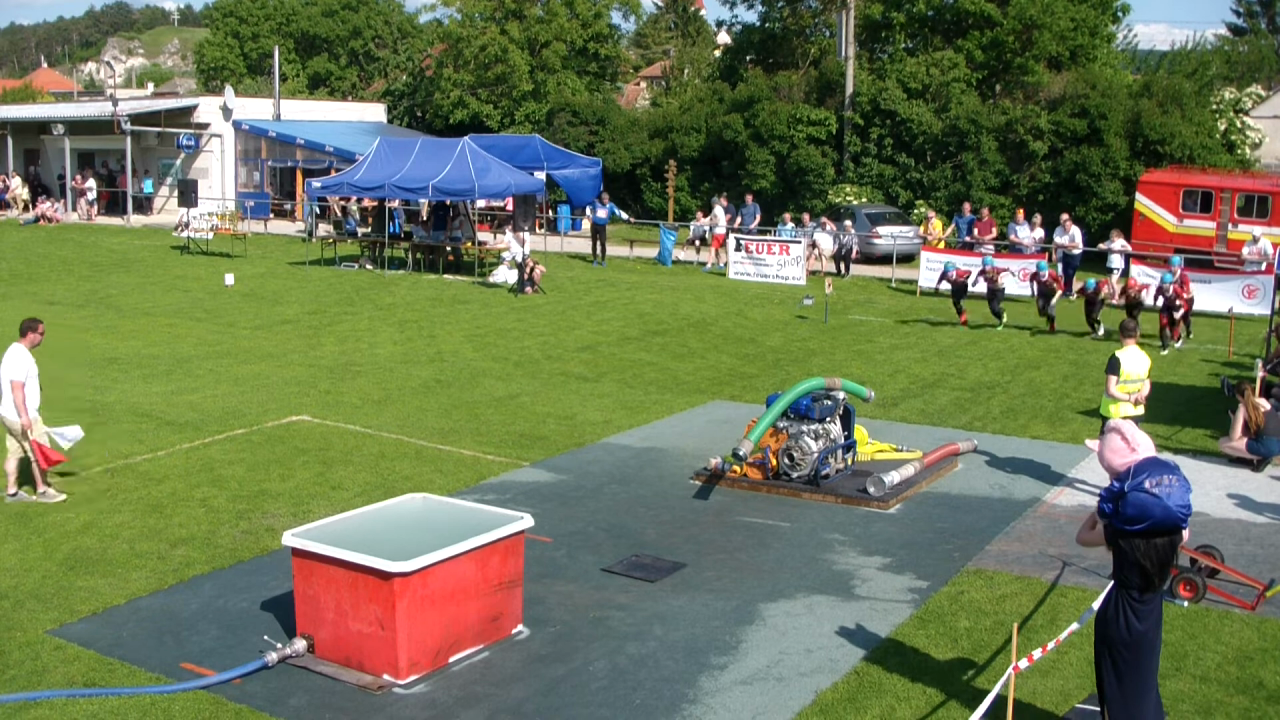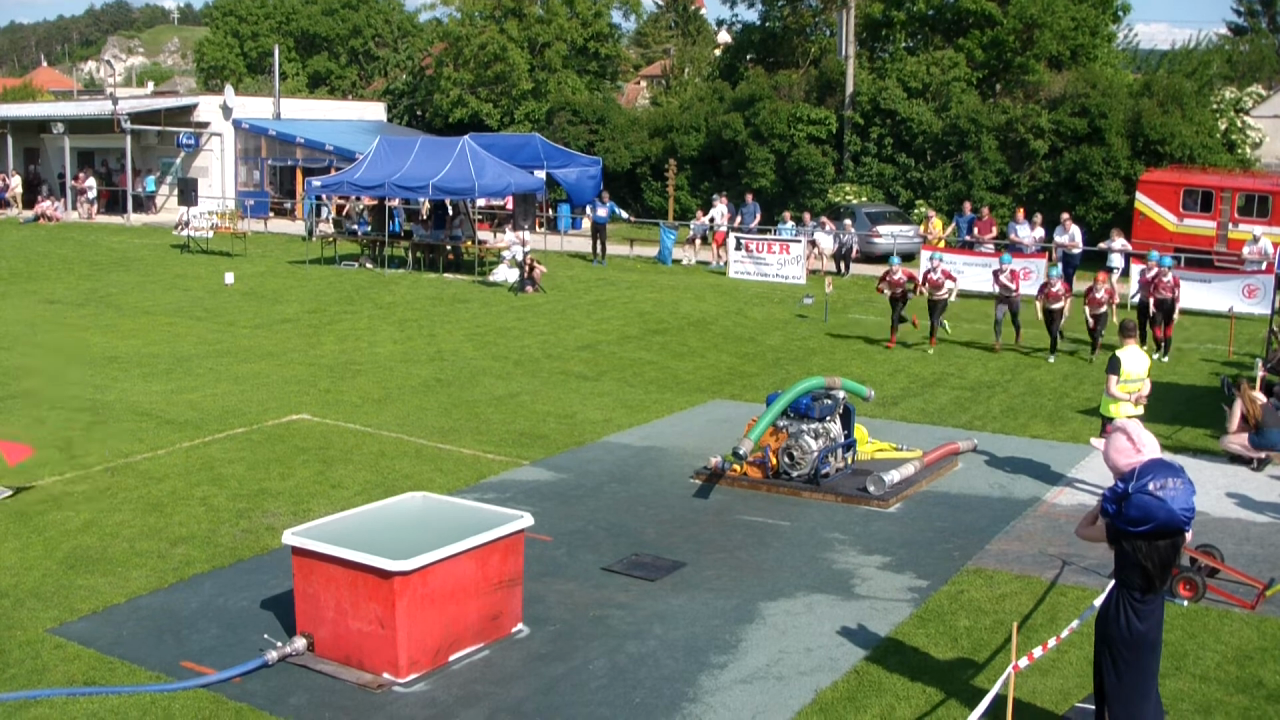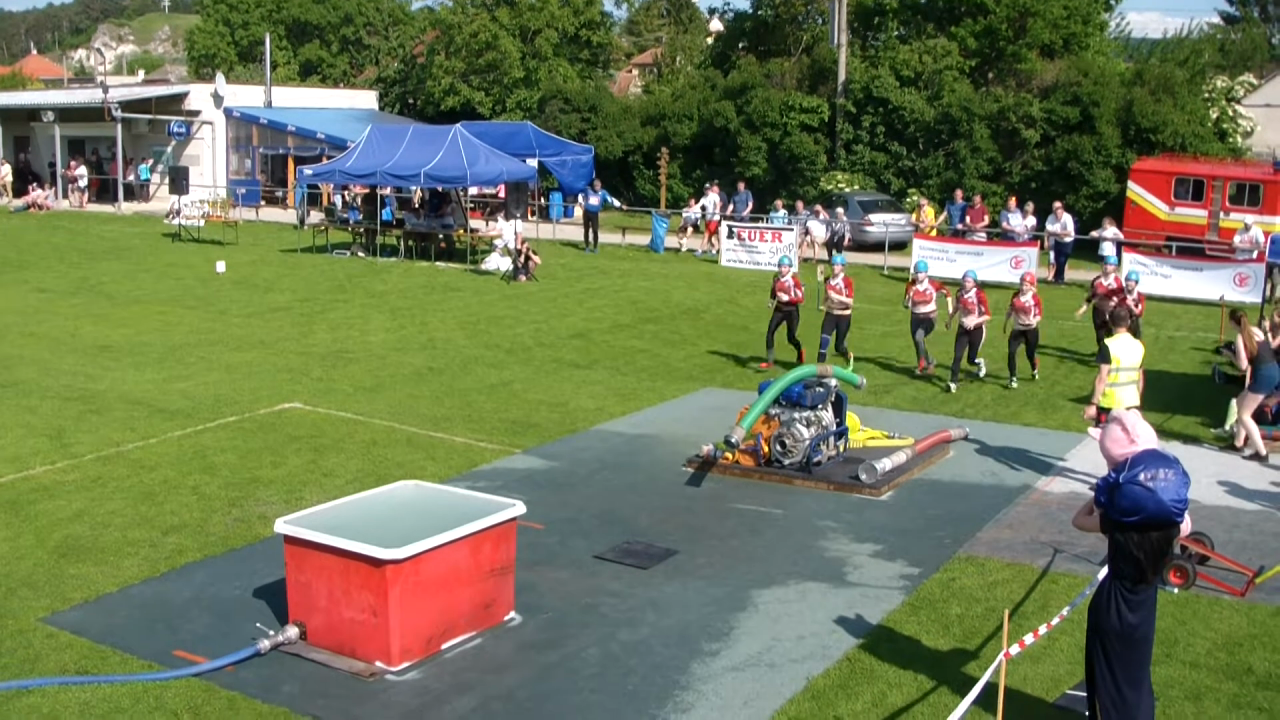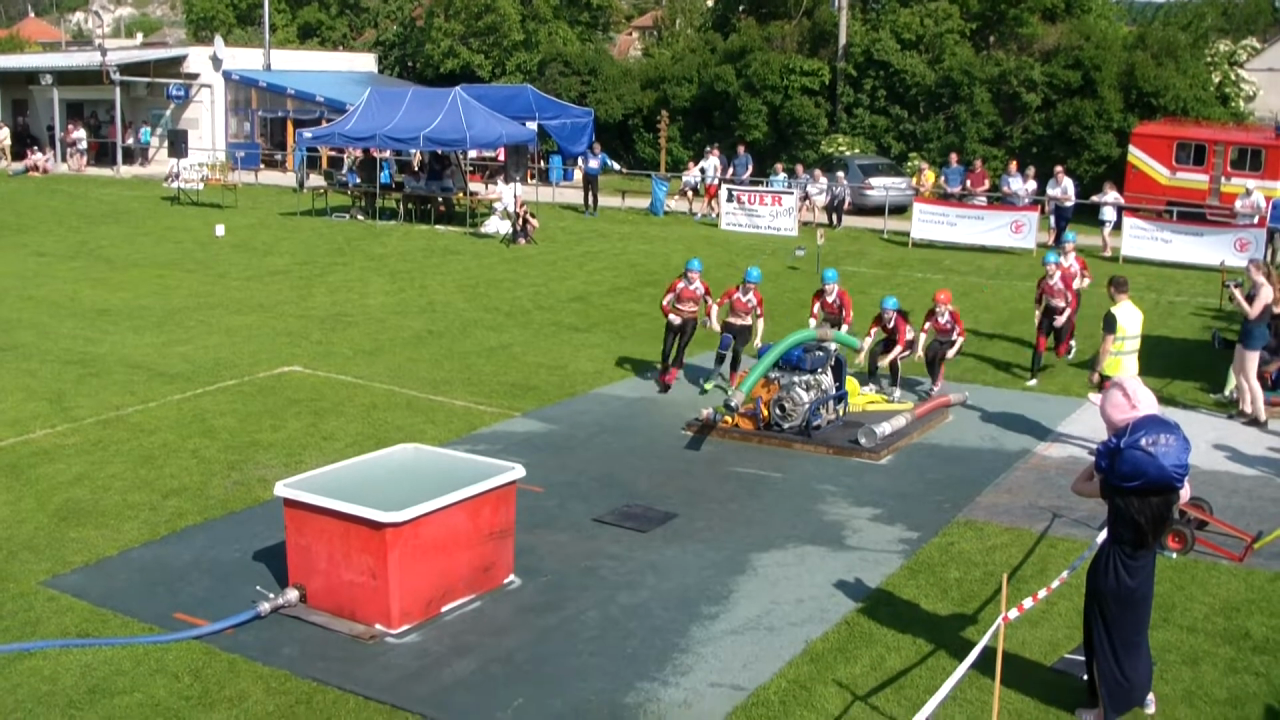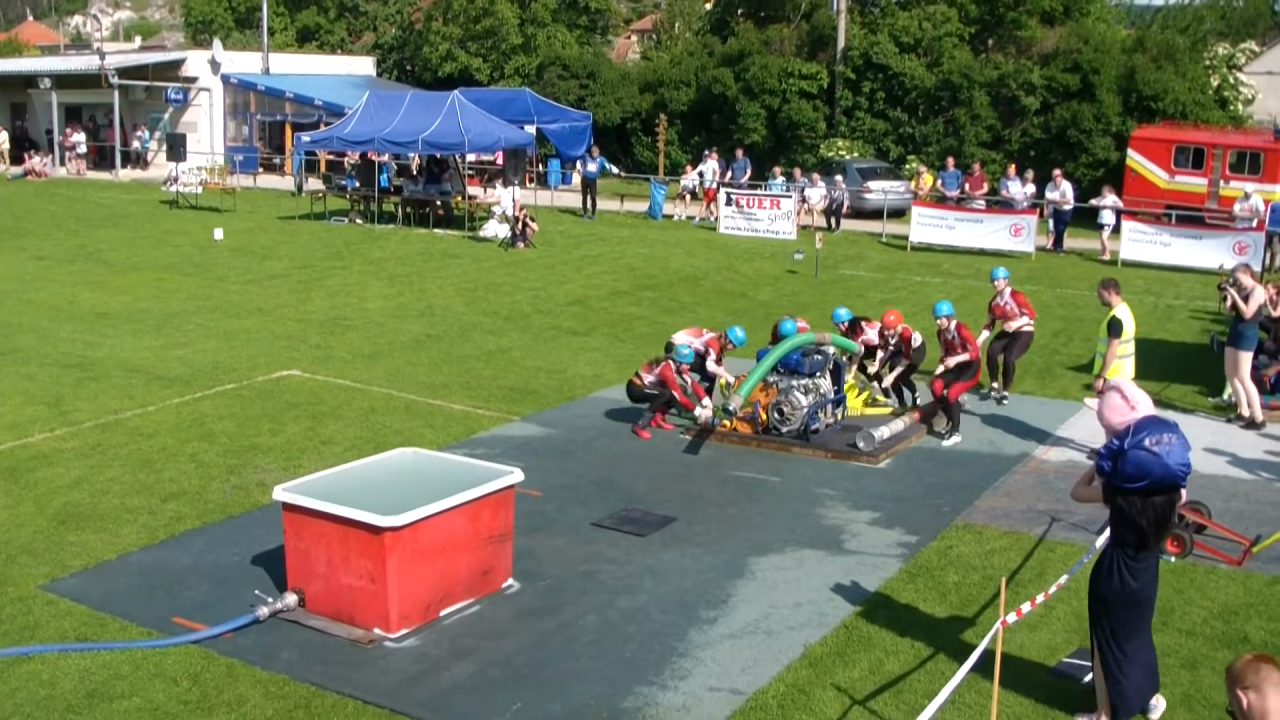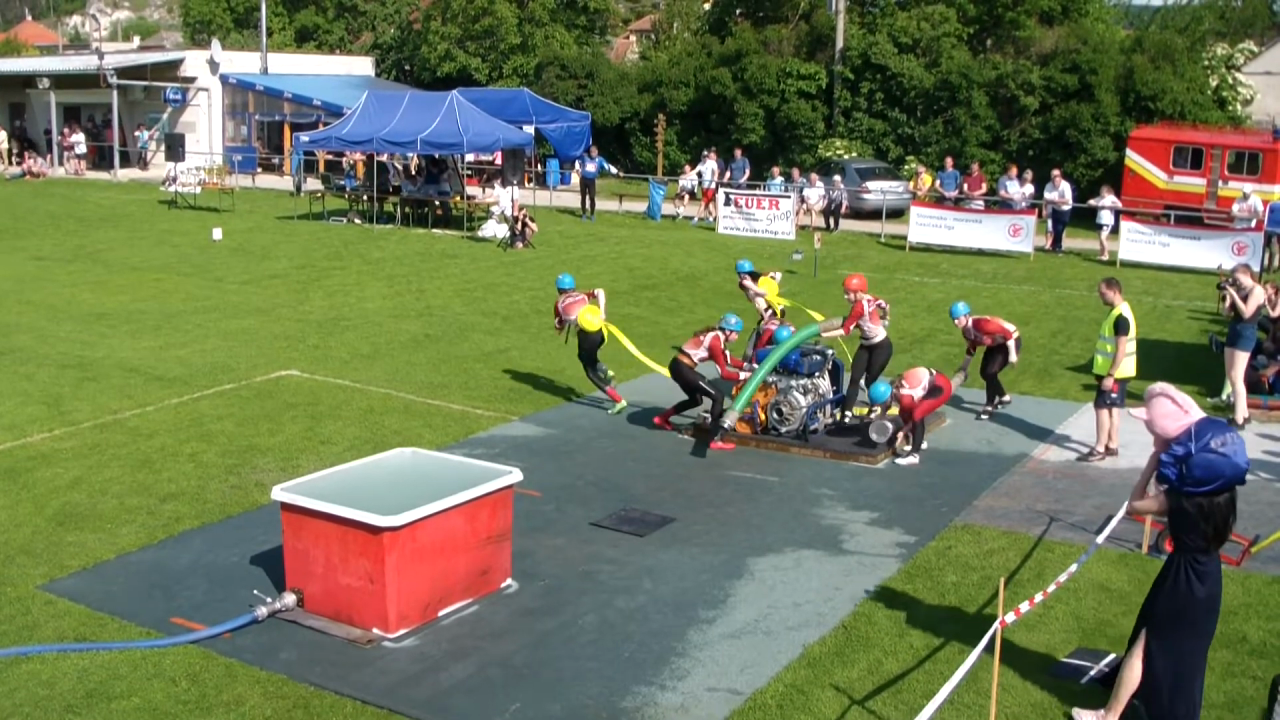
dt=0.7s
person 1, frame 1
left shoulder: (1121, 532)
right shoulder: (1173, 527)
left elbow: (1083, 535)
left wrist: (1104, 506)
left hip: (1120, 615)
right hip: (1150, 611)
left knee: (1121, 691)
right knee: (1143, 683)
person 1, frame 2
left shoulder: (1124, 530)
right shoulder: (1176, 529)
left elbow: (1082, 529)
left wrist: (1108, 501)
left hip: (1122, 614)
right hip: (1152, 610)
left knee: (1120, 689)
right knee: (1143, 679)
person 1, frame 3
left shoulder: (1117, 519)
right shoulder: (1172, 517)
left elbow: (1079, 519)
right elbow: (1184, 527)
left wrist: (1104, 492)
left hip: (1115, 601)
right hip: (1145, 597)
left knee: (1110, 670)
right knee: (1136, 664)
person 1, frame 4
left shoulder: (1118, 485)
right shoulder: (1170, 482)
left elbow: (1078, 485)
right elbow: (1183, 494)
left wrist: (1106, 457)
left hip: (1112, 567)
right hip: (1143, 563)
left knee: (1106, 635)
right knee: (1134, 628)
right ankle: (1142, 692)
person 1, frame 5
left shoulder: (1119, 487)
right shoulder: (1169, 484)
left elbow: (1077, 492)
right elbow: (1180, 497)
left wrist: (1104, 460)
left hip: (1116, 569)
right hip: (1147, 566)
left knee: (1108, 640)
right knee: (1136, 632)
person 1, frame 6
left shoulder: (1184, 494)
right shoulder: (1219, 482)
left elbow: (1134, 506)
left wrist: (1150, 467)
left hip: (1183, 577)
right hip: (1207, 575)
left knee: (1139, 647)
right knee: (1185, 654)
